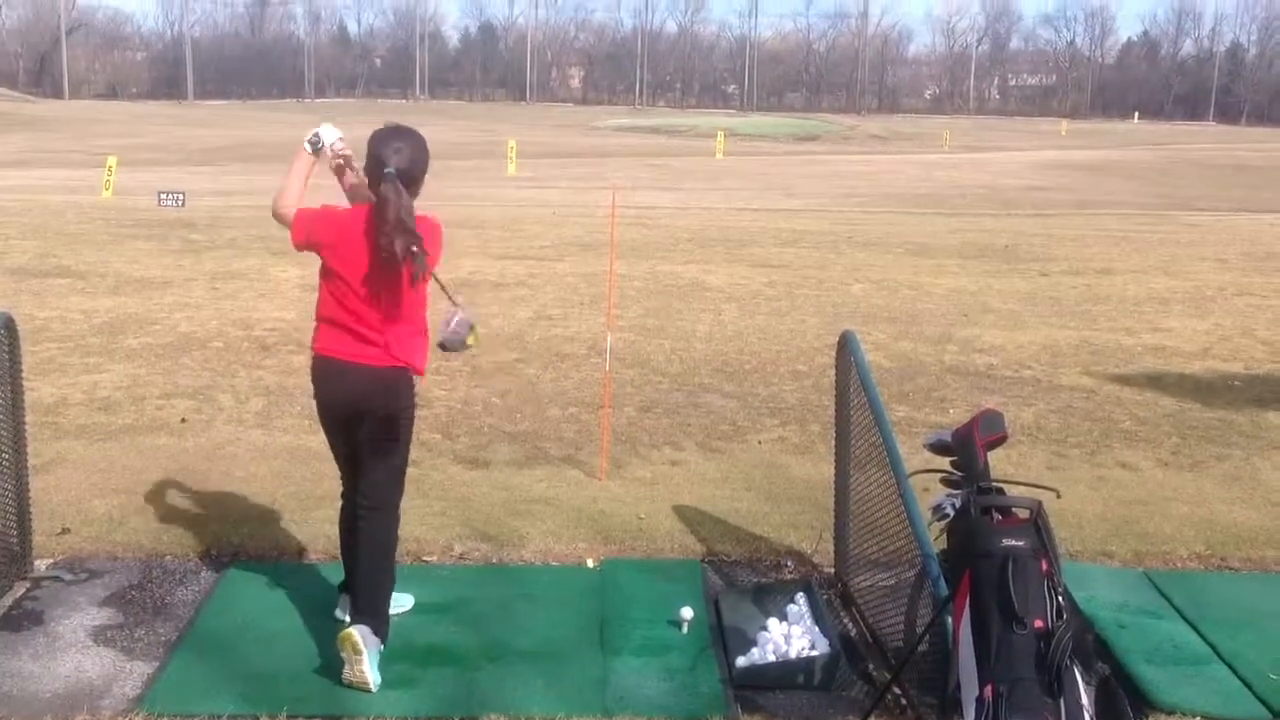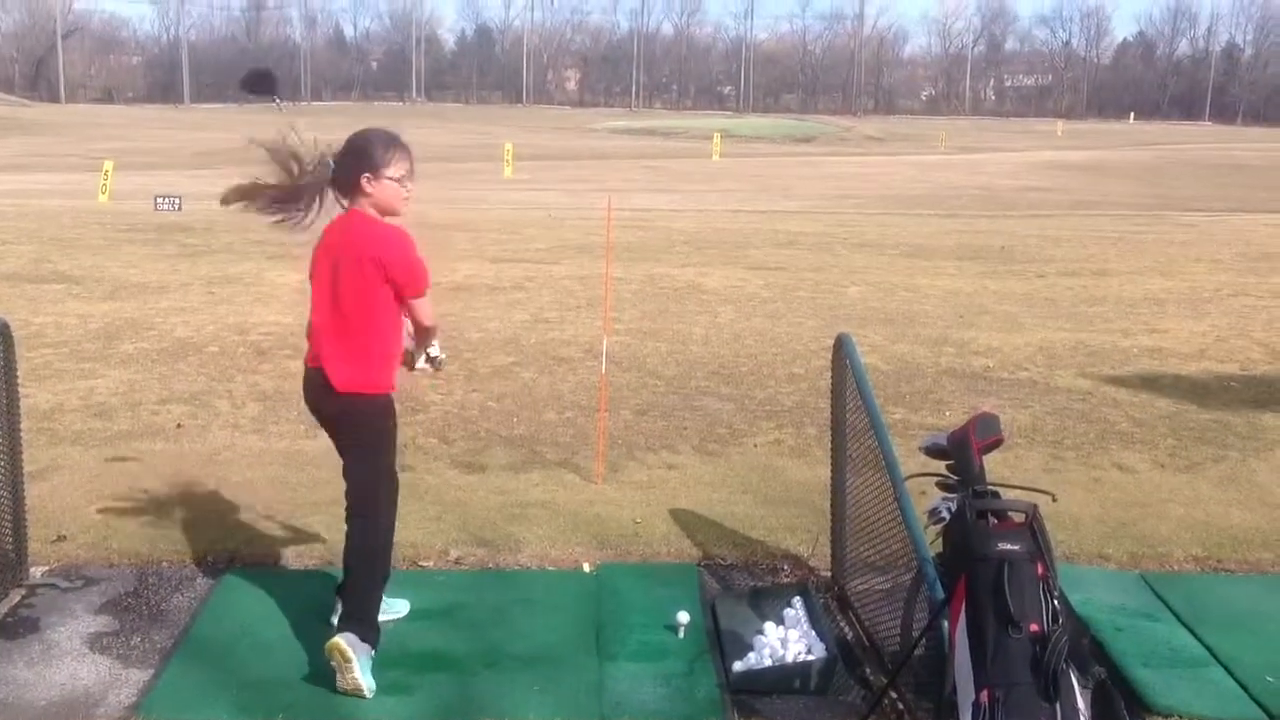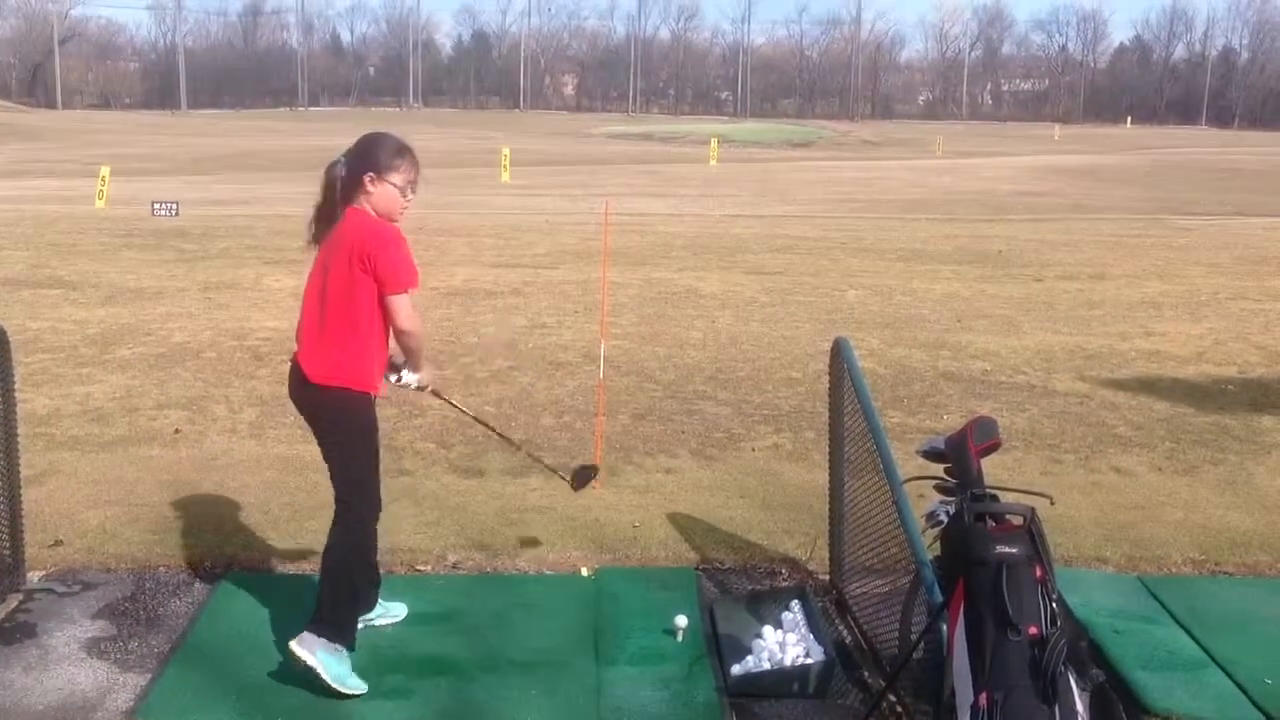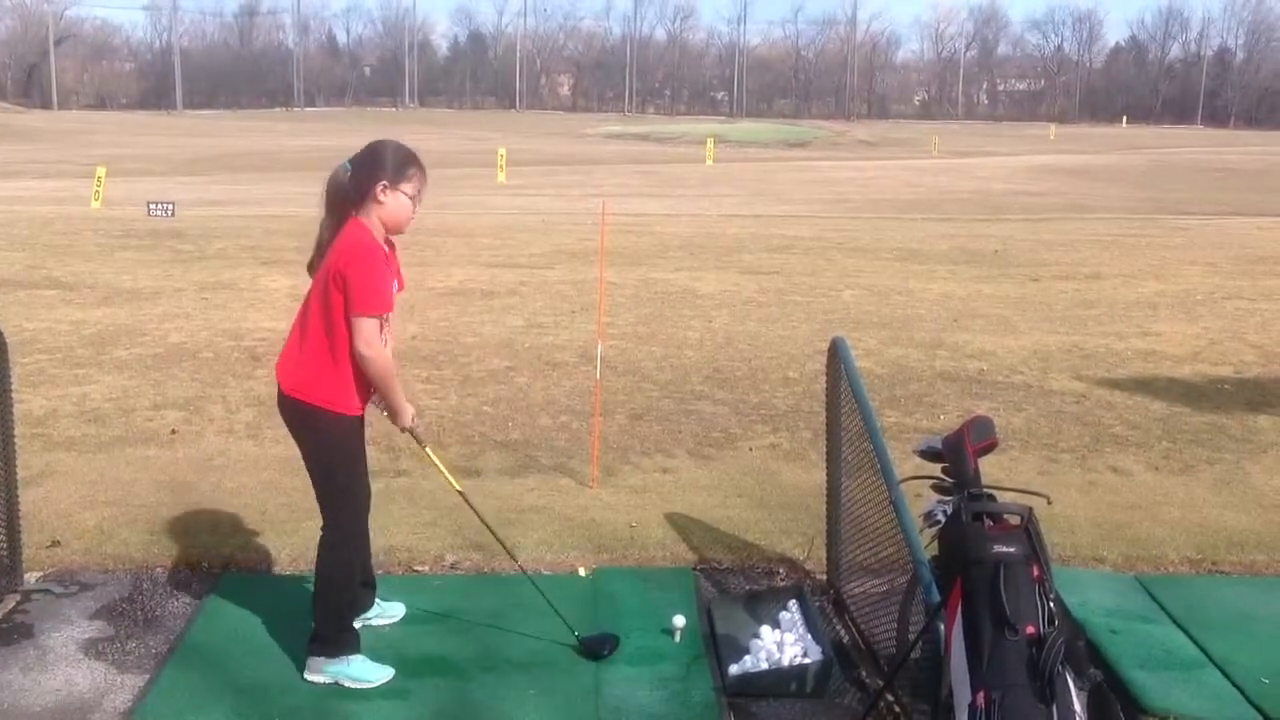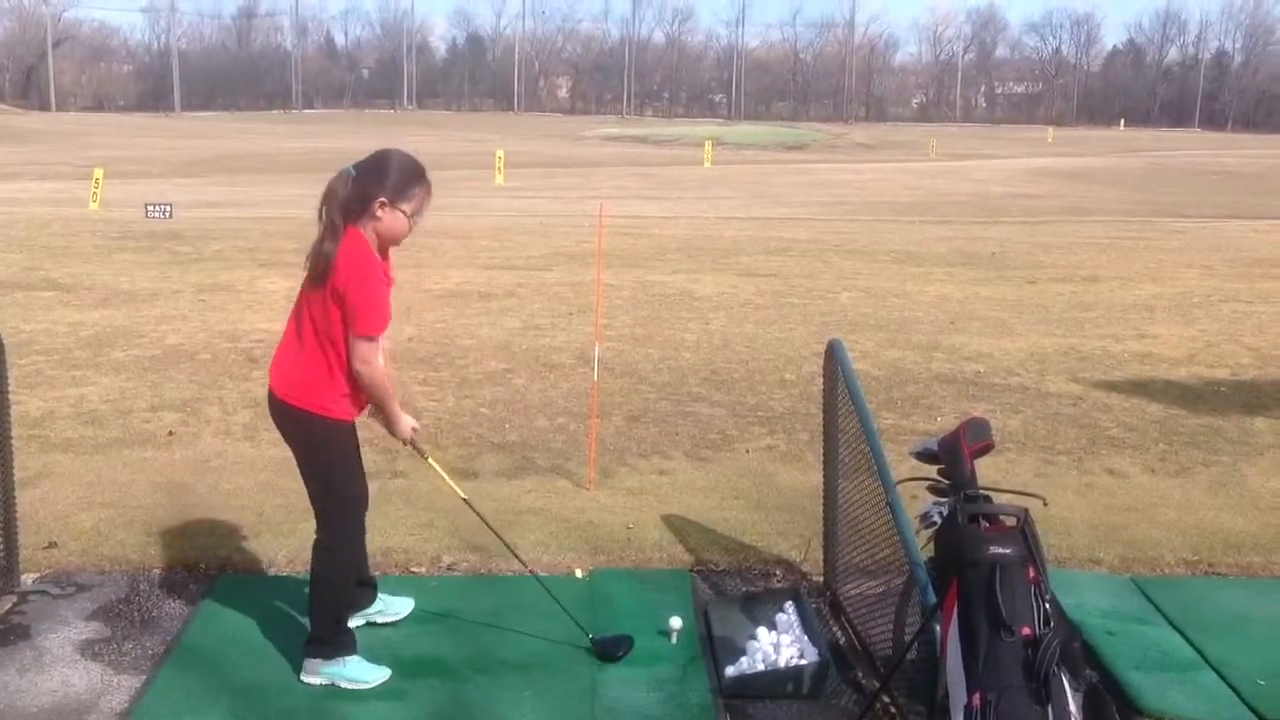
dt=0.4s
person 1, frame 1
left shoulder: (336, 227)
right shoulder: (427, 233)
left elbow: (284, 207)
left wrist: (312, 149)
right wrist: (351, 178)
left hip: (333, 374)
right hip: (389, 383)
left knee: (356, 492)
right knee: (379, 504)
left ankle: (359, 594)
right ankle: (366, 623)
person 1, frame 2
left shoulder: (332, 237)
right shoulder: (392, 242)
right elbow: (424, 320)
left wrist: (392, 342)
right wrist: (422, 347)
left hip: (323, 381)
right hip: (362, 392)
left knee: (369, 493)
right knee: (373, 508)
left ankle: (360, 600)
right ankle: (354, 634)
person 1, frame 3
left shoulder: (339, 231)
right shoulder: (381, 236)
right elbow: (405, 322)
left wrist: (386, 362)
right wrist: (418, 366)
left hip: (315, 378)
right hip: (341, 388)
left knee: (359, 497)
right knee: (358, 506)
left ankle: (360, 600)
right ankle: (325, 634)
person 1, frame 4
left shoulder: (363, 242)
right shoulder: (366, 253)
left elbow: (371, 336)
right elbow: (368, 348)
left wrist: (389, 394)
right wrist: (399, 404)
left hip: (325, 393)
right hip: (322, 402)
left knee: (353, 504)
right knee: (345, 518)
left ankle: (358, 601)
right ankle: (330, 651)
person 1, frame 5
left shoulder: (359, 246)
right shoulder: (361, 267)
right elbow: (365, 364)
left wrist: (389, 406)
right wrist: (395, 417)
left hip: (318, 397)
right hip: (313, 406)
left knee: (350, 502)
right knee: (339, 519)
left ankle: (359, 598)
right ankle: (326, 653)
